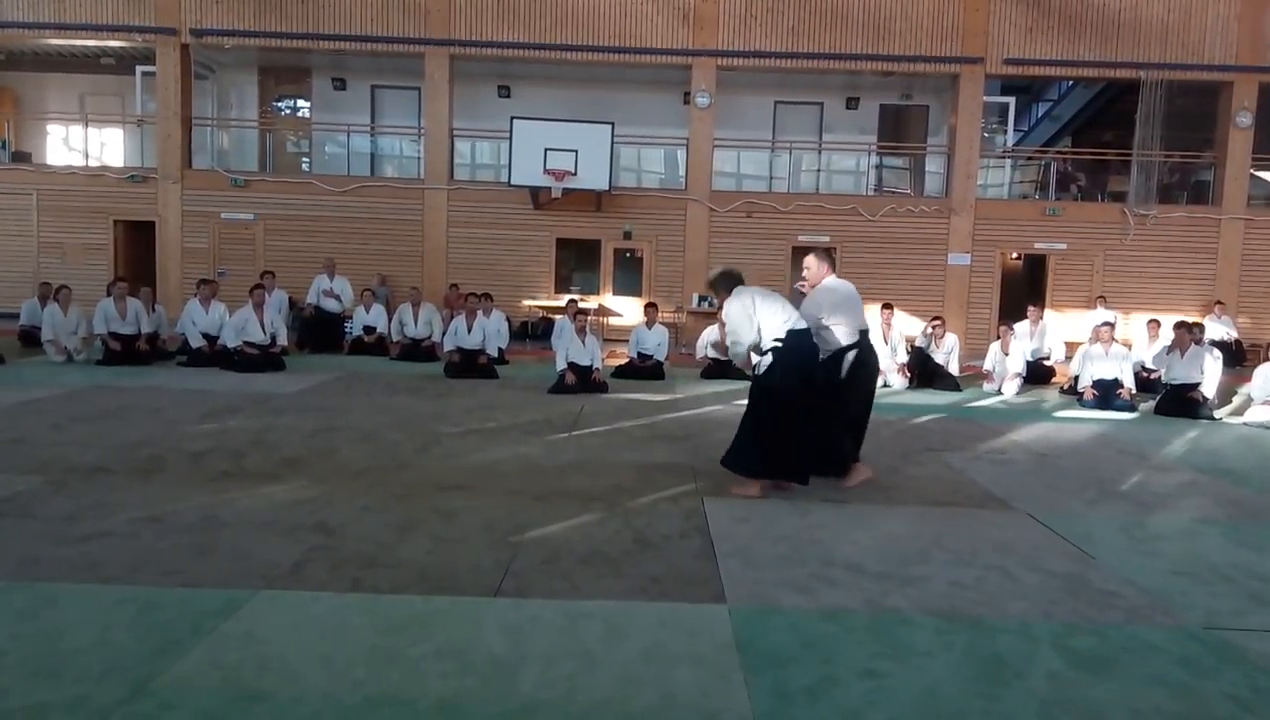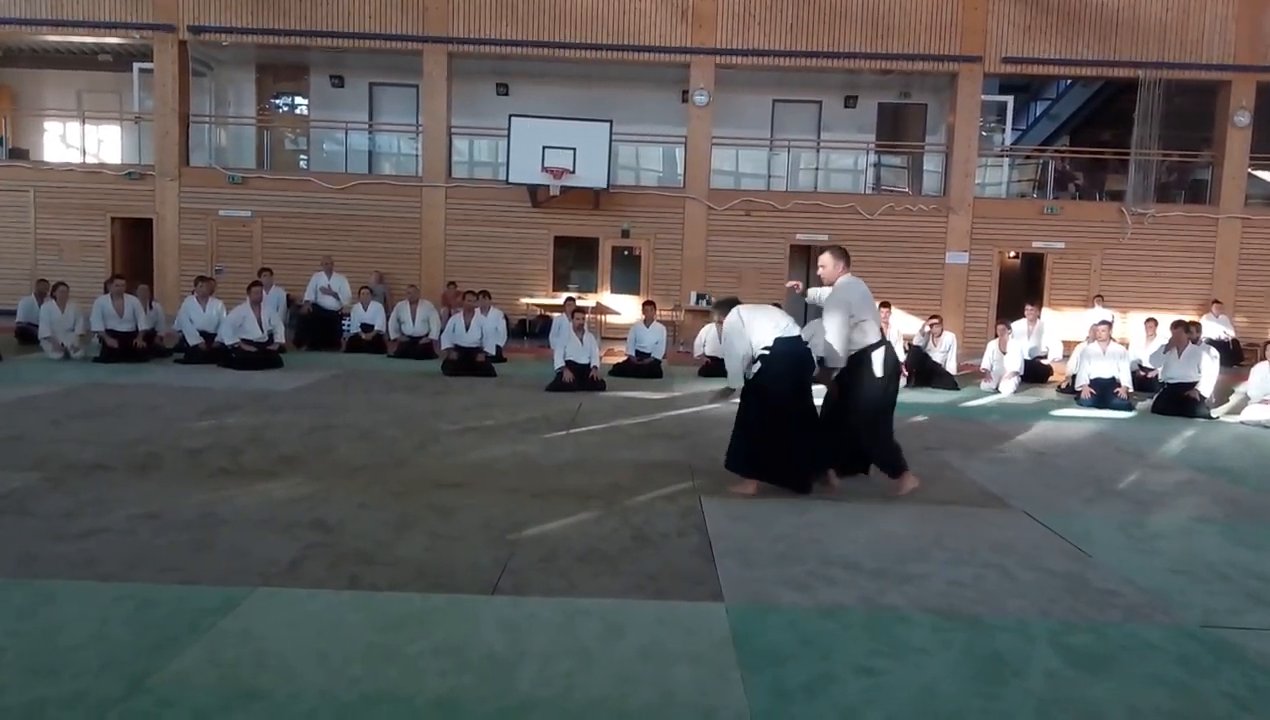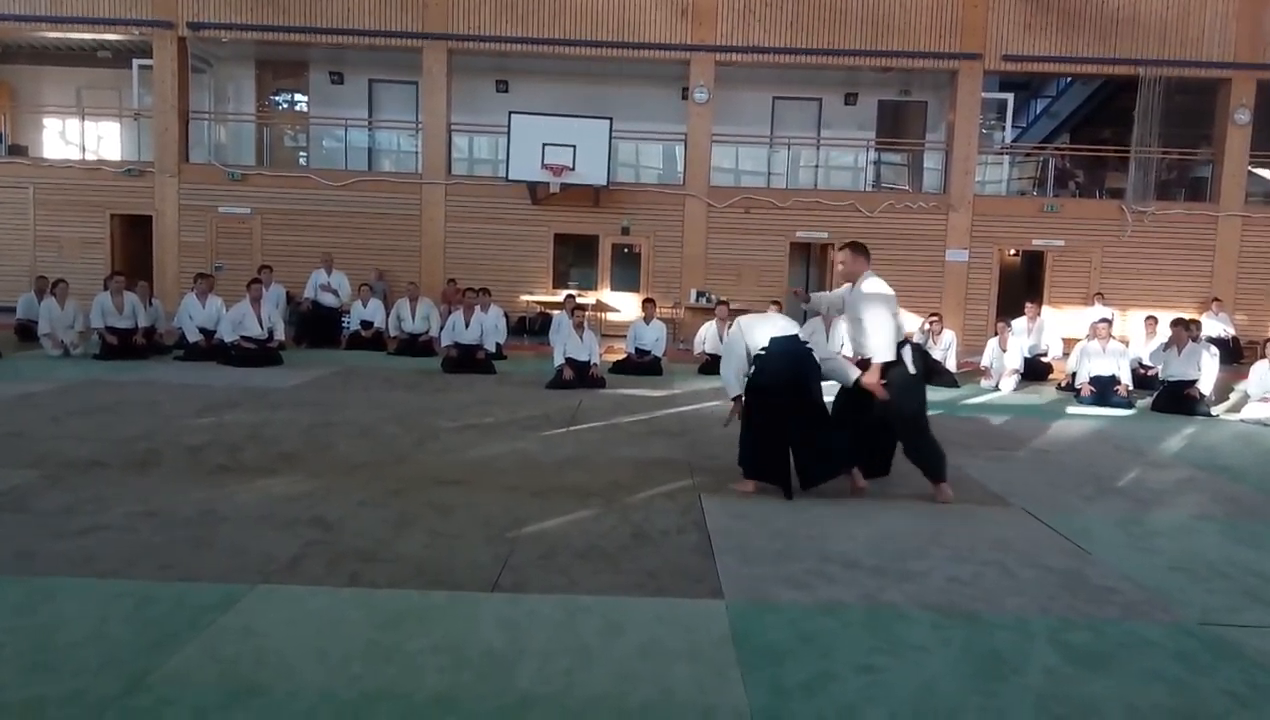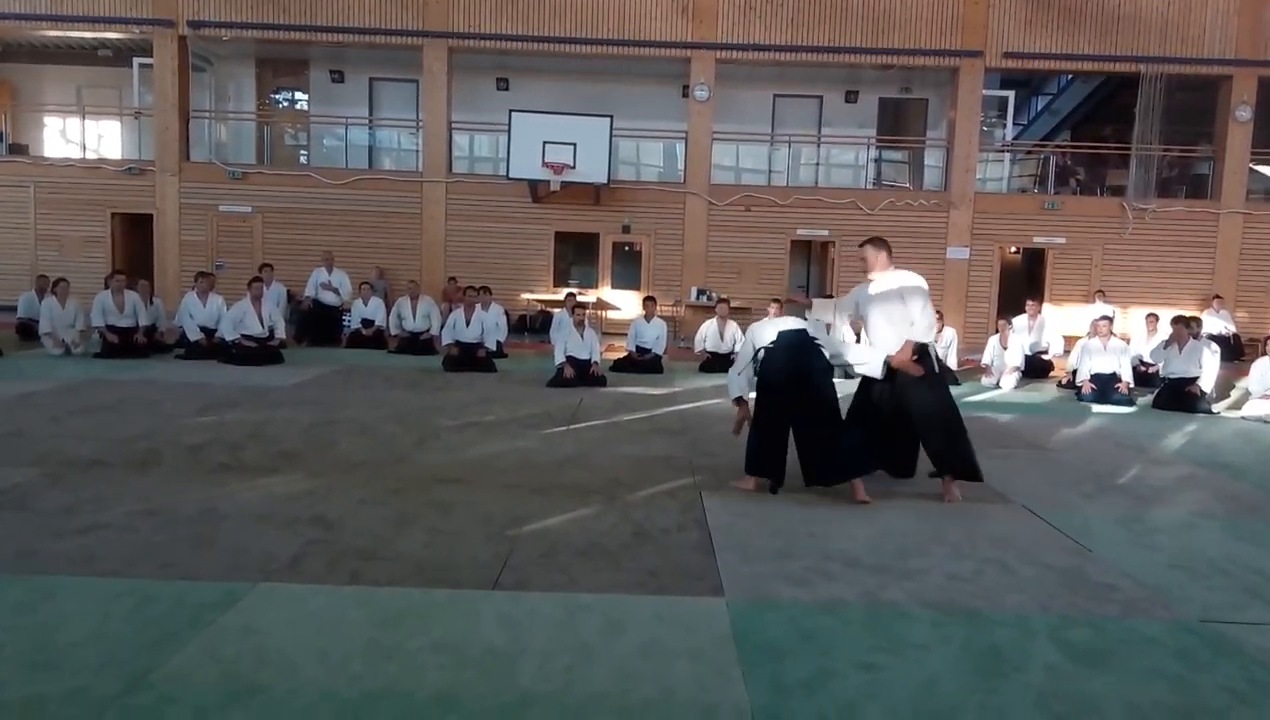
dt=0.1s
person 1, frame 1
left shoulder: (820, 296)
right shoulder: (845, 289)
left hip: (848, 361)
right hip: (860, 356)
left knee: (829, 418)
right knee: (843, 416)
left ankle: (855, 468)
person 1, frame 2
left shoulder: (841, 293)
right shoulder: (853, 286)
left elbow: (836, 338)
left wrist: (828, 372)
right wrist: (805, 291)
left hip: (871, 363)
right hip: (873, 359)
left knee: (868, 424)
right knee: (840, 417)
left ankle: (902, 475)
right ankle: (836, 467)
person 1, frame 3
left shoulder: (873, 289)
right shoulder: (853, 290)
left elbow: (883, 331)
right elbow: (833, 300)
left wrist: (874, 372)
right wrist: (808, 298)
left hip: (896, 364)
right hip: (866, 366)
left knee: (909, 425)
right knee: (848, 419)
left ankle: (938, 480)
person 1, frame 4
left shoulder: (908, 281)
right shoulder: (864, 291)
left elbow: (925, 318)
left wrist: (905, 351)
left hip: (916, 362)
left knee: (934, 423)
right knee: (863, 422)
left ankle: (949, 479)
right ankle: (855, 474)
person 2, frame 1
left shoulder: (735, 302)
right shoulder: (759, 295)
left elbow: (741, 343)
left wrist: (743, 360)
left hip: (783, 355)
right hip: (805, 350)
left knee: (763, 415)
right knee: (797, 414)
left ankle: (756, 481)
right ankle: (785, 474)
person 2, frame 2
left shoulder: (733, 318)
right shoulder: (762, 312)
left elbow: (737, 356)
left wrist: (733, 386)
left hip: (776, 360)
right hip: (800, 355)
left knee: (754, 417)
right knee: (799, 416)
left ankle: (752, 480)
right ankle: (809, 474)
person 2, frame 3
left shoulder: (739, 326)
right shoulder: (777, 319)
left elbow: (731, 363)
left wrist: (737, 399)
left hip: (774, 360)
right hip: (804, 357)
left knee: (757, 418)
right knee: (813, 418)
left ankle: (752, 478)
person 2, frame 4
left shoulder: (755, 331)
right shoulder: (805, 327)
left elbow: (741, 368)
right elbow: (839, 354)
left wrist: (741, 403)
left hip: (778, 358)
right hip: (813, 355)
left knee: (768, 418)
right knee: (827, 420)
left ankle: (755, 477)
right ankle: (855, 484)
